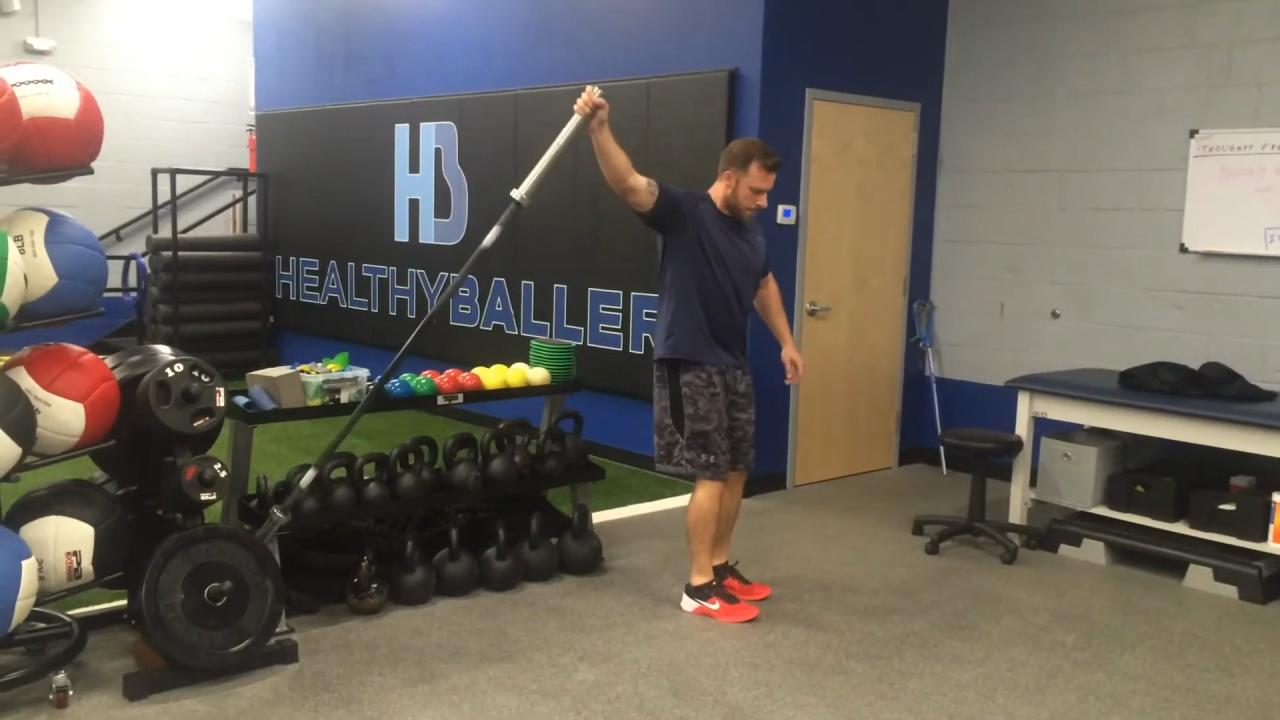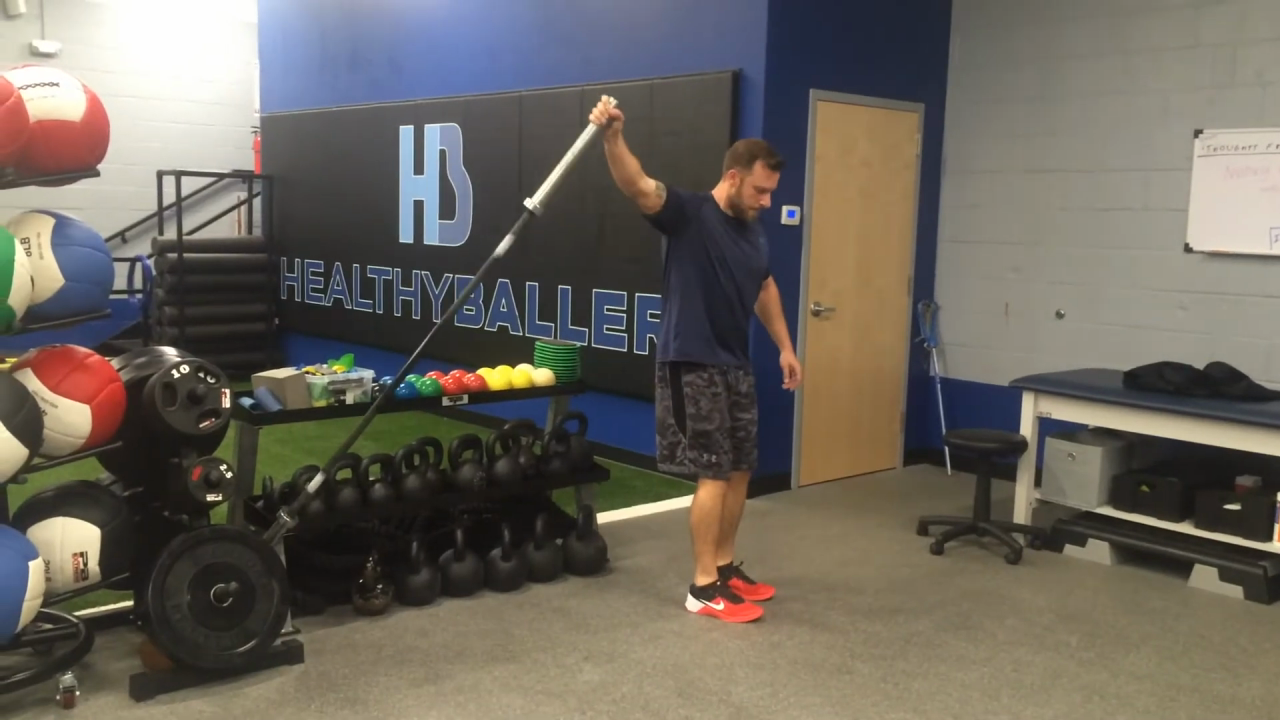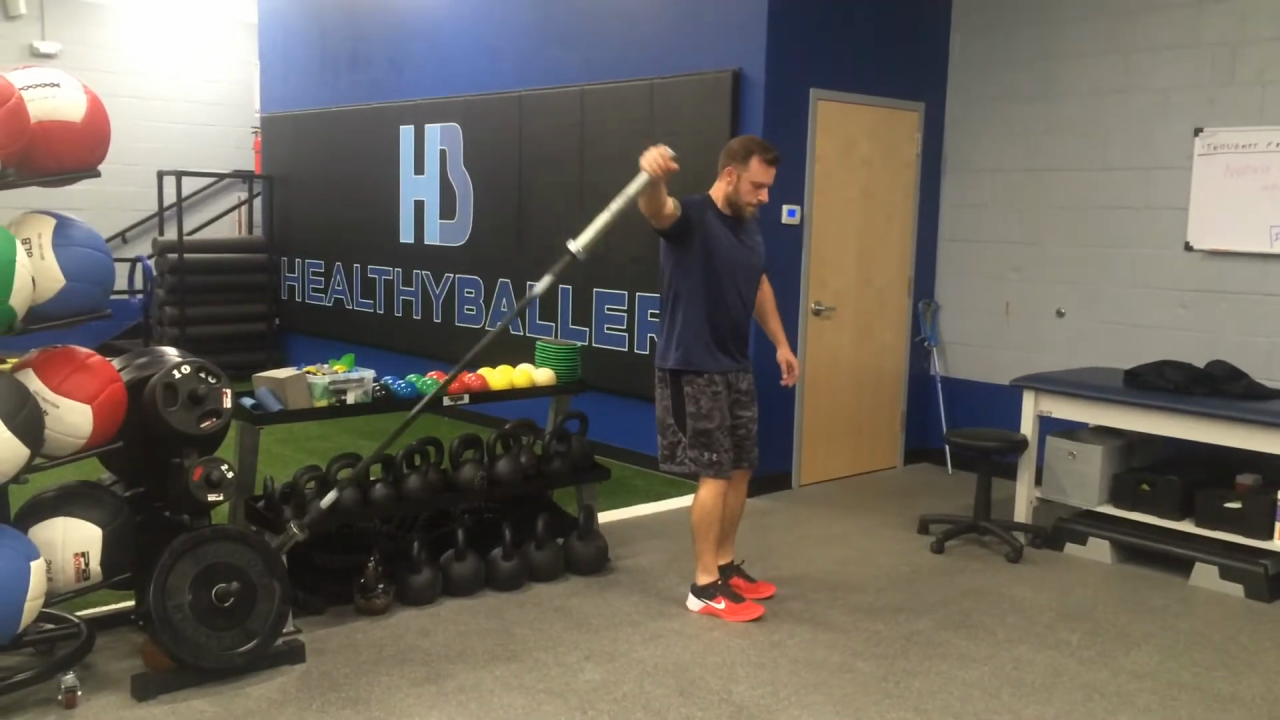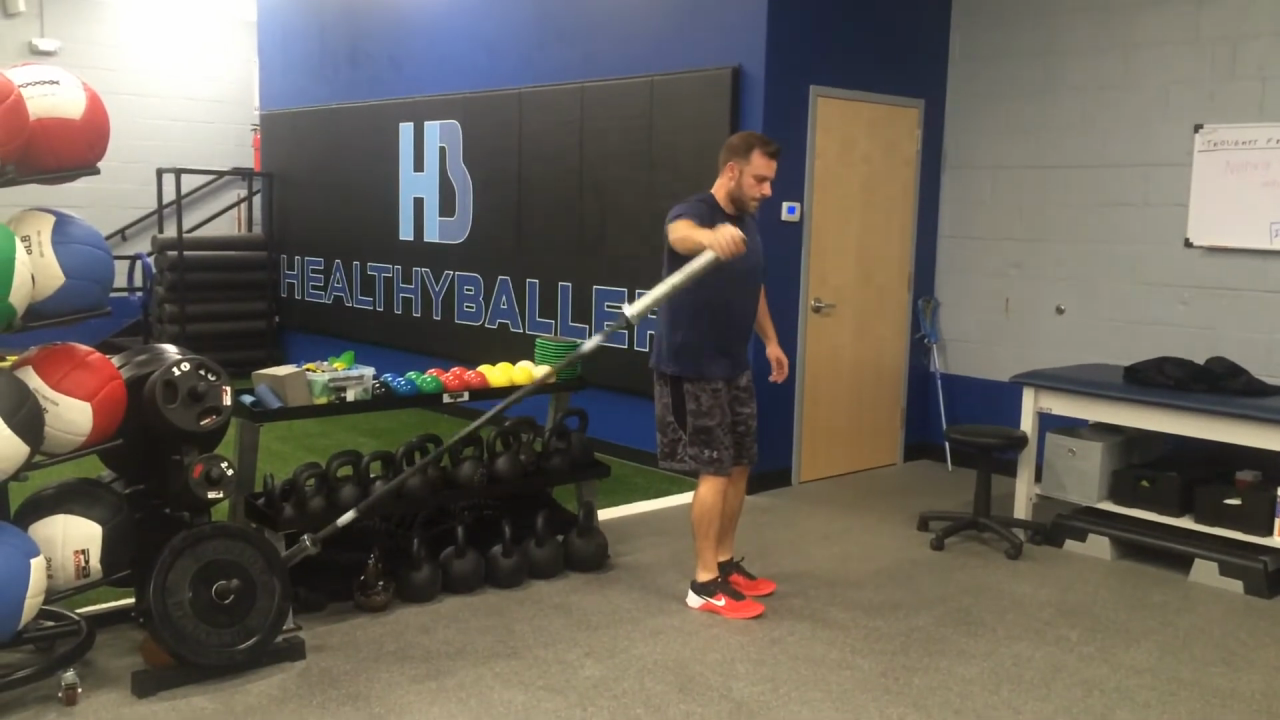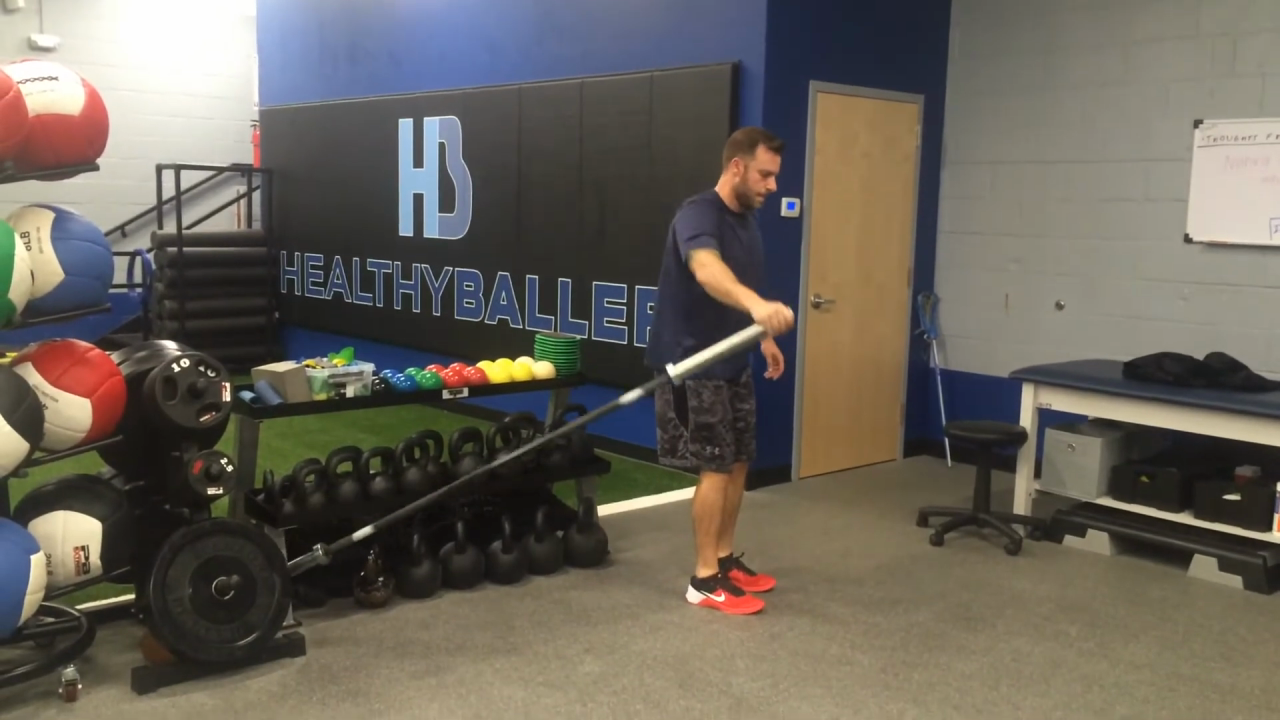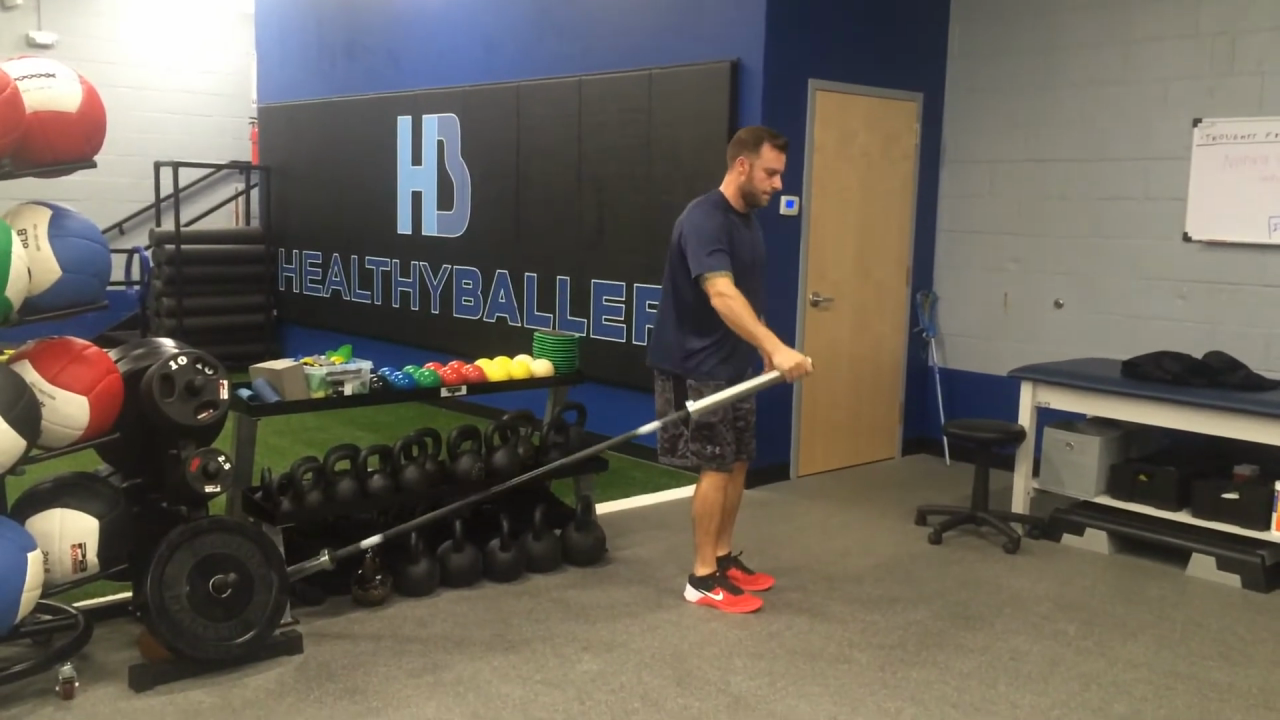
dt=0.3s
person 1, frame 1
left shoulder: (750, 230)
right shoulder: (684, 211)
left elbow: (764, 286)
right elbow: (626, 183)
left wrist: (787, 343)
right wrist: (598, 128)
left hip: (733, 366)
right hip: (689, 366)
left knee: (736, 471)
right knee: (711, 474)
left ankle: (720, 566)
right ankle: (699, 587)
person 1, frame 2
left shoulder: (753, 230)
right shoulder: (688, 213)
left elbow: (764, 289)
right elbow: (637, 187)
left wrist: (785, 347)
right wrist: (612, 136)
left hip: (736, 367)
right hip: (693, 366)
left knee: (740, 472)
right knee: (714, 475)
left ankle: (724, 566)
right ankle: (703, 586)
person 1, frame 3
left shoulder: (749, 229)
right shoulder: (693, 215)
left elbow: (759, 286)
right elbow: (656, 208)
left wrist: (782, 343)
right wrist: (651, 176)
left hip: (736, 367)
right hip: (693, 368)
left knee: (739, 469)
right knee: (714, 474)
left ankle: (726, 567)
right ankle: (705, 587)
person 1, frame 4
left shoulder: (746, 223)
right shoulder: (699, 214)
right elbow: (679, 233)
left wrist: (770, 341)
right wrist: (709, 237)
left hip: (733, 366)
right hip: (693, 369)
left knee: (738, 467)
right knee: (714, 470)
left ankle: (725, 563)
right ankle: (705, 583)
person 1, frame 5
left shoulder: (746, 219)
right shoulder: (699, 214)
right elbow: (707, 269)
left wrist: (765, 342)
right wrist: (757, 306)
left hip: (733, 363)
right hip: (695, 364)
left knee: (738, 463)
right knee: (715, 467)
left ankle: (725, 559)
right ankle: (704, 579)
person 1, frame 6
left shoulder: (747, 218)
right shoulder: (704, 218)
right elbow: (721, 294)
left wrist: (763, 350)
right wrist: (774, 347)
left hip: (733, 364)
right hip: (697, 366)
left knee: (737, 463)
right knee: (716, 466)
left ankle: (723, 558)
right ankle: (703, 577)
